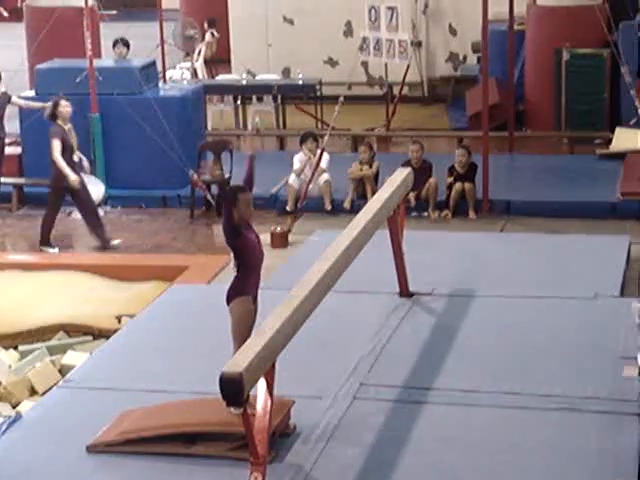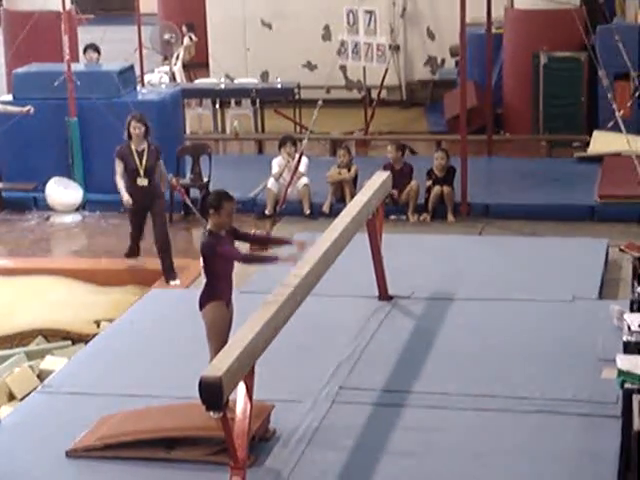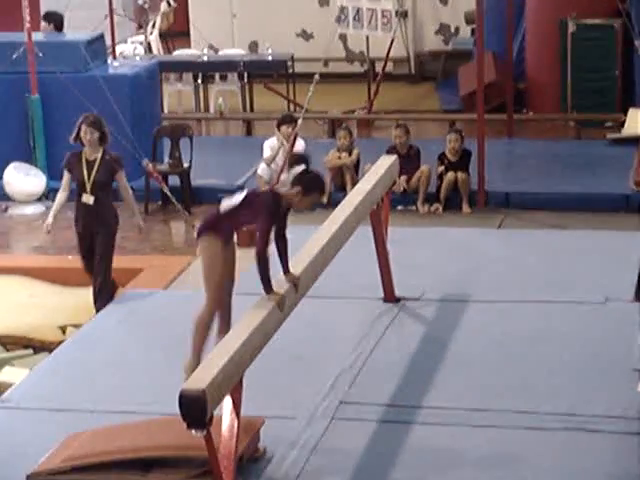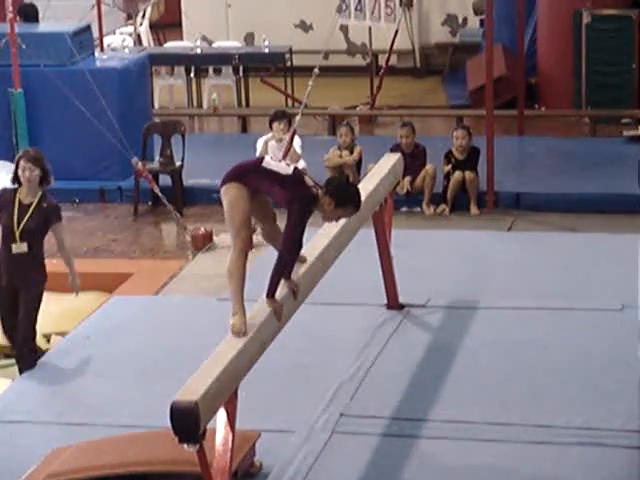
dt=1s
person 1, frame 1
left shoulder: (246, 226)
right shoulder: (233, 232)
left elbow: (248, 183)
right elbow: (226, 210)
left wrist: (251, 157)
left hip: (250, 293)
right hip: (240, 294)
left knee: (245, 347)
right knee: (240, 349)
person 1, frame 2
left shoulder: (227, 232)
right shoulder: (210, 242)
left elbow: (256, 239)
right elbow: (241, 257)
left wrist: (290, 242)
right wrist: (278, 257)
left hip: (225, 298)
right hip: (213, 301)
left knee: (222, 352)
right knee: (217, 355)
person 1, frame 3
left shoulder: (282, 202)
right shoulder: (272, 203)
left elbow: (280, 237)
right elbow: (260, 250)
left wrist: (287, 272)
right wrist: (269, 290)
left hip: (225, 232)
right hip: (211, 231)
left knee: (225, 299)
right knee: (214, 302)
right ankle: (193, 365)
person 1, frame 4
left shoulder: (312, 194)
right shoulder: (305, 200)
left elbow: (295, 239)
right elbow: (287, 245)
left wrist: (288, 276)
right wrist: (270, 296)
left hip: (251, 183)
right hip: (237, 180)
left knee: (269, 222)
right knee: (242, 244)
left ankle: (293, 259)
right ankle: (237, 313)
person 2, frame 1
left shoulder: (70, 128)
right shoulder: (56, 130)
right elbow: (56, 155)
left wrist: (83, 160)
right wrist: (69, 174)
left hip: (76, 175)
right hip: (61, 177)
left knee: (89, 207)
right knee: (53, 210)
left ankle: (104, 241)
right ankle: (44, 243)
person 2, frame 2
left shoulder: (154, 150)
right shoulder: (123, 151)
left elbow: (162, 173)
right elbow: (119, 177)
left wrist: (164, 191)
right wrist: (124, 194)
left hip: (155, 198)
right hip: (135, 199)
left knee: (162, 236)
right knee: (137, 232)
left ankle: (170, 275)
right ankle: (132, 252)
person 2, frame 3
left shoulder: (112, 160)
right shoulder: (72, 159)
left elbow: (125, 190)
right elbow: (64, 191)
left wrist: (137, 215)
right wrist: (51, 216)
left hip: (105, 222)
right hip: (82, 221)
left knee: (102, 270)
right knee: (90, 267)
right ankle: (105, 300)
person 2, frame 4
left shoulder: (49, 207)
left elbow: (61, 243)
left wrist: (73, 273)
left hip: (32, 275)
left knee: (24, 330)
right ankle: (32, 358)
